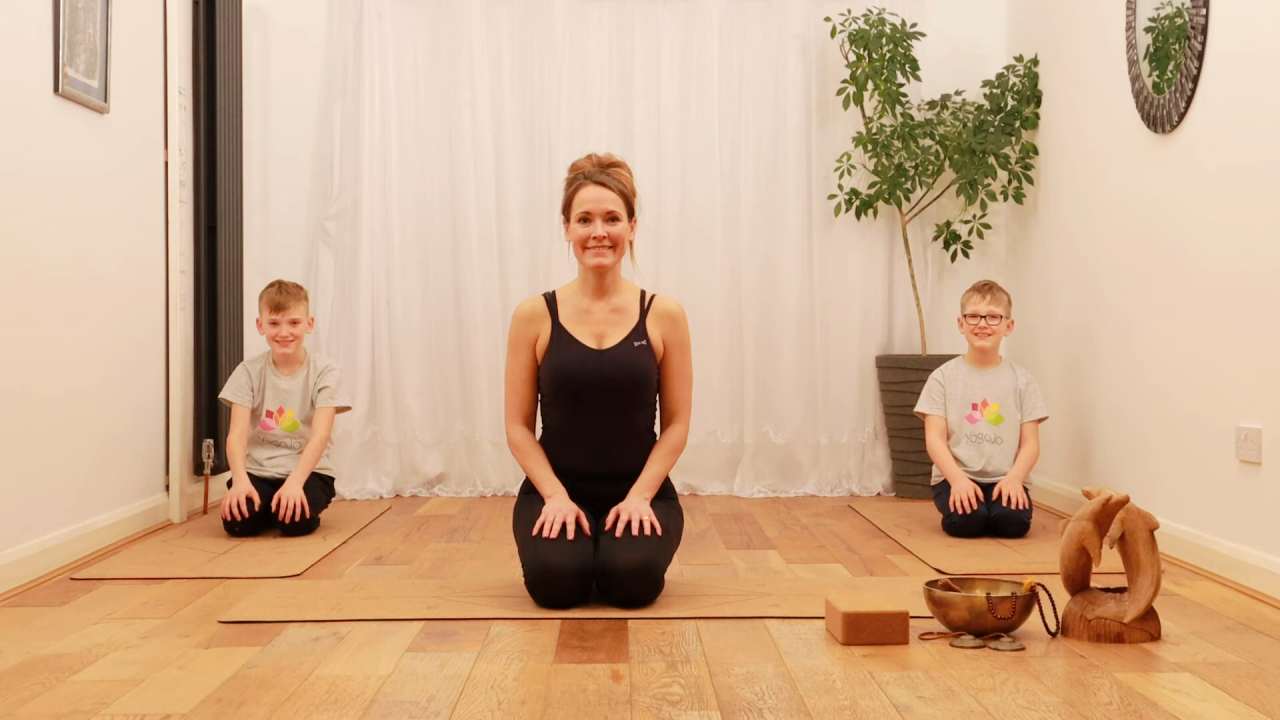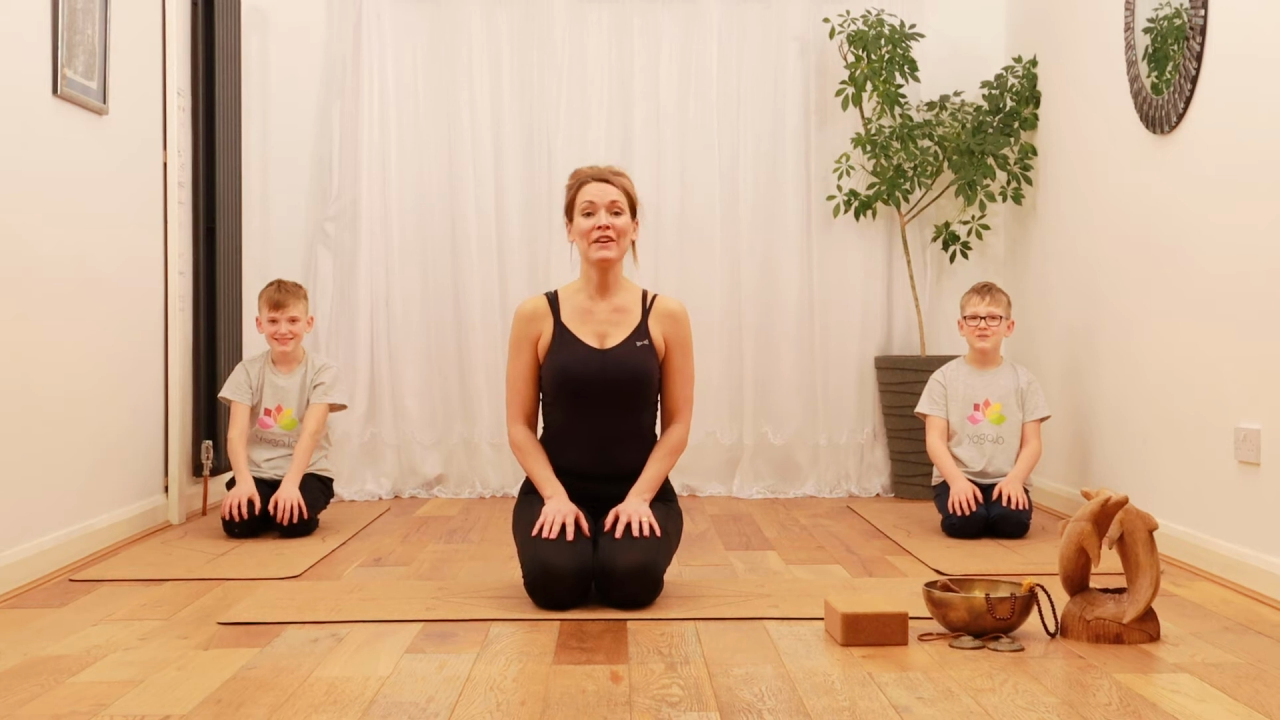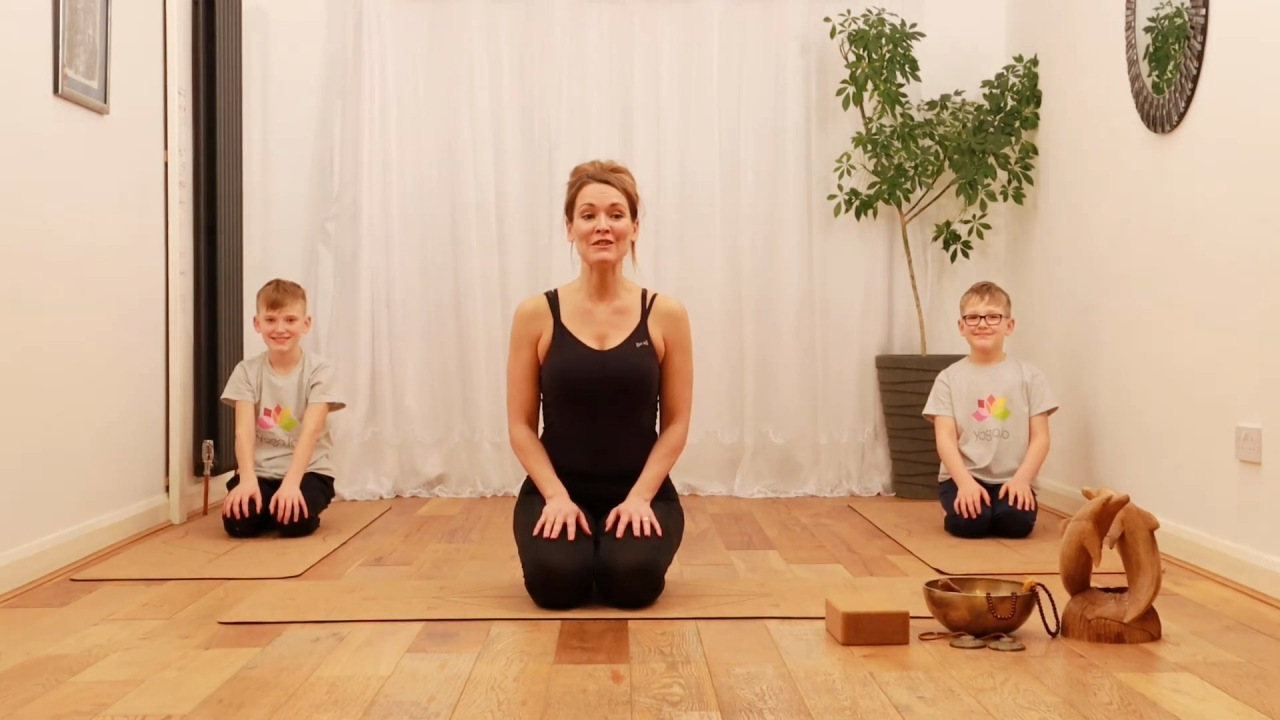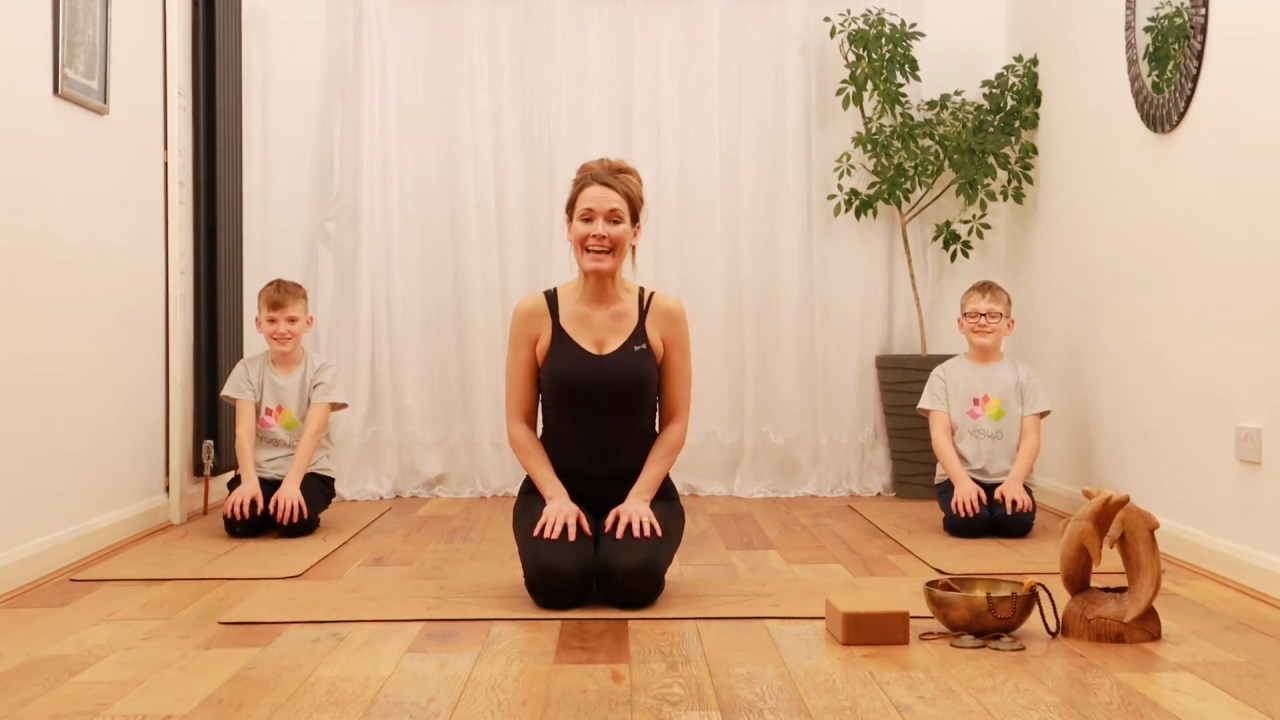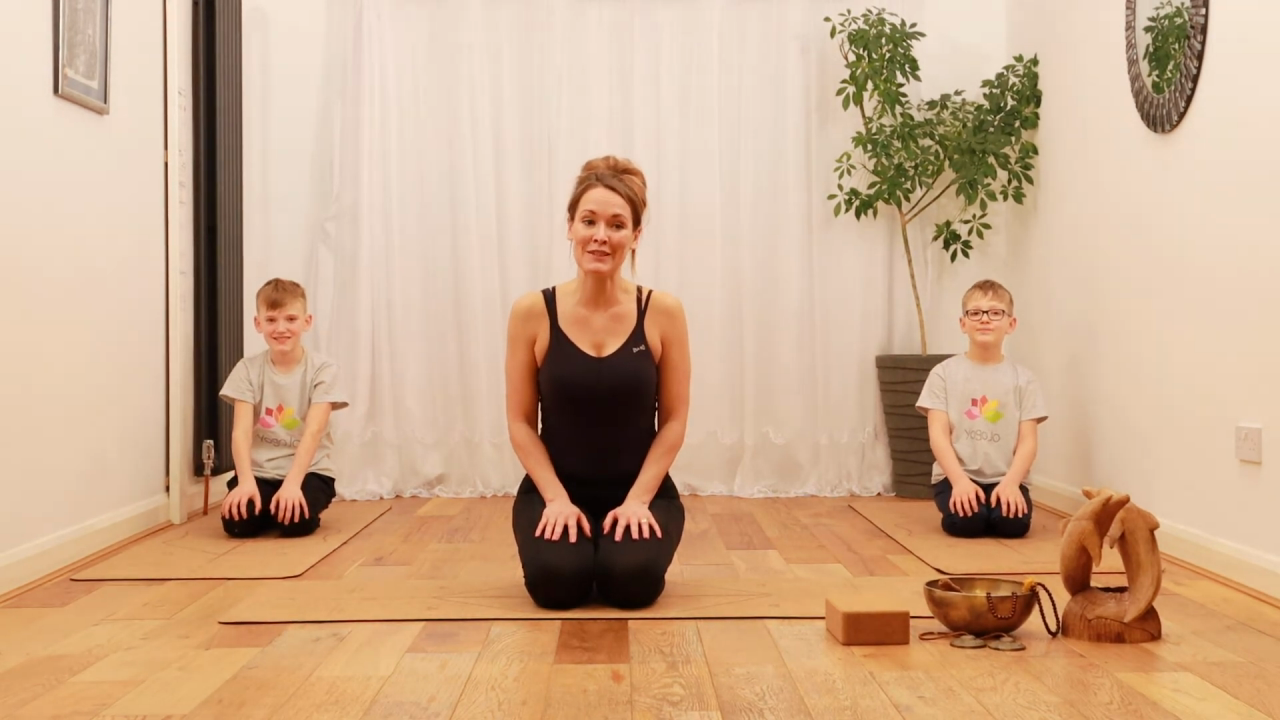
dt=1s
person 1, frame 1
left shoulder: (664, 315)
right shoulder: (534, 316)
left elbow: (676, 424)
right elbow: (518, 426)
left wrist: (639, 497)
right wrist: (556, 496)
left hip: (638, 489)
right hip: (558, 488)
left knee: (631, 579)
right knee: (557, 581)
left ankle: (620, 545)
right ankle: (576, 543)
person 1, frame 2
left shoulder: (666, 314)
right shoulder: (536, 313)
left elbow: (676, 423)
right elbow: (520, 425)
left wrist: (638, 497)
right wrist: (555, 495)
left hip: (639, 489)
right hip: (558, 488)
left knee: (629, 581)
right knee: (556, 582)
left ankle: (618, 543)
right ankle: (572, 535)
person 1, frame 3
left shoulder: (666, 314)
right shoulder: (536, 314)
left elbow: (675, 423)
right elbow: (521, 425)
left wrist: (639, 497)
right wrist: (556, 496)
left hip: (640, 489)
right hip: (558, 488)
left knee: (631, 580)
right knee: (557, 581)
left ankle: (619, 544)
right ankle: (575, 541)
person 1, frame 4
left shoulder: (664, 313)
right shoulder: (534, 312)
left elbow: (674, 422)
right elbow: (519, 423)
left wrist: (639, 497)
right wrist: (557, 496)
left hip: (640, 489)
right hip: (557, 487)
left knee: (632, 580)
right knee: (558, 581)
left ankle: (617, 545)
right ankle: (574, 541)
person 1, frame 5
left shoulder: (663, 311)
right shoulder: (532, 312)
left elbow: (673, 420)
right elbow: (521, 422)
left wrist: (637, 500)
right wrist: (557, 498)
left hip: (639, 487)
right hip: (557, 486)
left knee: (631, 580)
right knee: (556, 581)
left ankle: (617, 545)
right ankle: (575, 540)
person 2, frame 1
left shoulder: (325, 373)
right shoulder: (248, 372)
left elbow: (320, 436)
right elbow: (237, 433)
left wrist: (295, 482)
right wrist: (240, 480)
left hip: (307, 471)
right hip: (258, 471)
left knee: (296, 521)
right knee: (237, 520)
left ankle: (297, 505)
right ankle: (267, 505)
person 2, frame 2
left shoulder: (323, 372)
right shoulder: (247, 371)
left elbow: (310, 432)
right elbow: (237, 433)
left wrist: (290, 483)
right wrist: (244, 480)
left hip: (307, 471)
right hip: (257, 472)
left knee: (294, 522)
right knee: (236, 521)
left ankle: (296, 506)
right ankle: (268, 509)
person 2, frame 3
left shoulder: (321, 371)
right shoulder: (246, 371)
left elbow: (310, 431)
right elbow: (244, 431)
left wrist: (291, 482)
right wrist: (248, 479)
left hip: (308, 471)
right hip: (259, 471)
left knee: (294, 521)
right knee: (238, 521)
left ankle: (299, 504)
right ankle: (268, 507)
person 2, frame 4
left shoulder: (323, 371)
right shoulder: (247, 369)
left elbow: (312, 431)
right elbow: (244, 430)
left wrist: (291, 483)
right wrist: (249, 480)
left hip: (308, 470)
right hip: (260, 470)
left knee: (294, 521)
right knee: (239, 521)
left ankle: (297, 506)
right ankle: (268, 510)
person 2, frame 5
left shoulder: (323, 369)
right shoulder: (247, 369)
left elbow: (313, 431)
right elbow: (241, 431)
left wrist: (293, 482)
right wrist: (246, 480)
left hip: (308, 470)
right hip: (259, 471)
left knee: (295, 521)
right knee: (237, 520)
left ankle: (298, 506)
right ankle: (269, 508)
person 3, frame 1
left shoulder: (1021, 381)
right shoulder: (943, 377)
left elbow: (1030, 442)
right elbow: (935, 438)
left wrist: (1014, 478)
right wrist: (957, 479)
left hip: (1005, 479)
right hip: (956, 477)
left knee: (1014, 521)
right knee: (966, 520)
left ankle: (993, 509)
right ankle: (959, 501)
person 3, frame 2
left shoulder: (1023, 380)
right shoulder: (944, 377)
left elbow: (1032, 442)
right elbow: (935, 439)
left wrist: (1015, 478)
right wrist: (957, 480)
left hip: (1005, 480)
right hip: (958, 478)
left knee: (1013, 522)
right knee: (966, 521)
left ankle: (993, 508)
right ankle: (958, 501)
person 3, frame 3
left shoulder: (1029, 375)
right shoulder: (949, 378)
left elbow: (1040, 437)
right elbow: (945, 437)
left wrist: (1022, 479)
right wrist: (965, 482)
left hip: (1011, 479)
right hip: (963, 476)
left knee: (1018, 522)
right knee: (971, 522)
left ankle: (997, 510)
right ankle: (959, 508)
person 3, frame 4
left shoulder: (1024, 376)
right shoulder: (944, 374)
left elbow: (1031, 437)
right elbow: (940, 434)
left wrist: (1014, 480)
right wrist: (961, 480)
left hip: (1008, 478)
right hip: (959, 476)
left knee: (1016, 522)
right knee: (969, 521)
right ankle: (963, 508)
person 3, frame 5
left shoulder: (1023, 379)
right shoulder: (944, 373)
left elbow: (1028, 441)
right elbow: (938, 434)
left wrist: (1011, 482)
right wrist: (959, 480)
left hip: (1005, 479)
right hip: (956, 476)
left knee: (1014, 523)
right knee: (967, 521)
left ankle: (999, 501)
right ankle: (962, 498)
